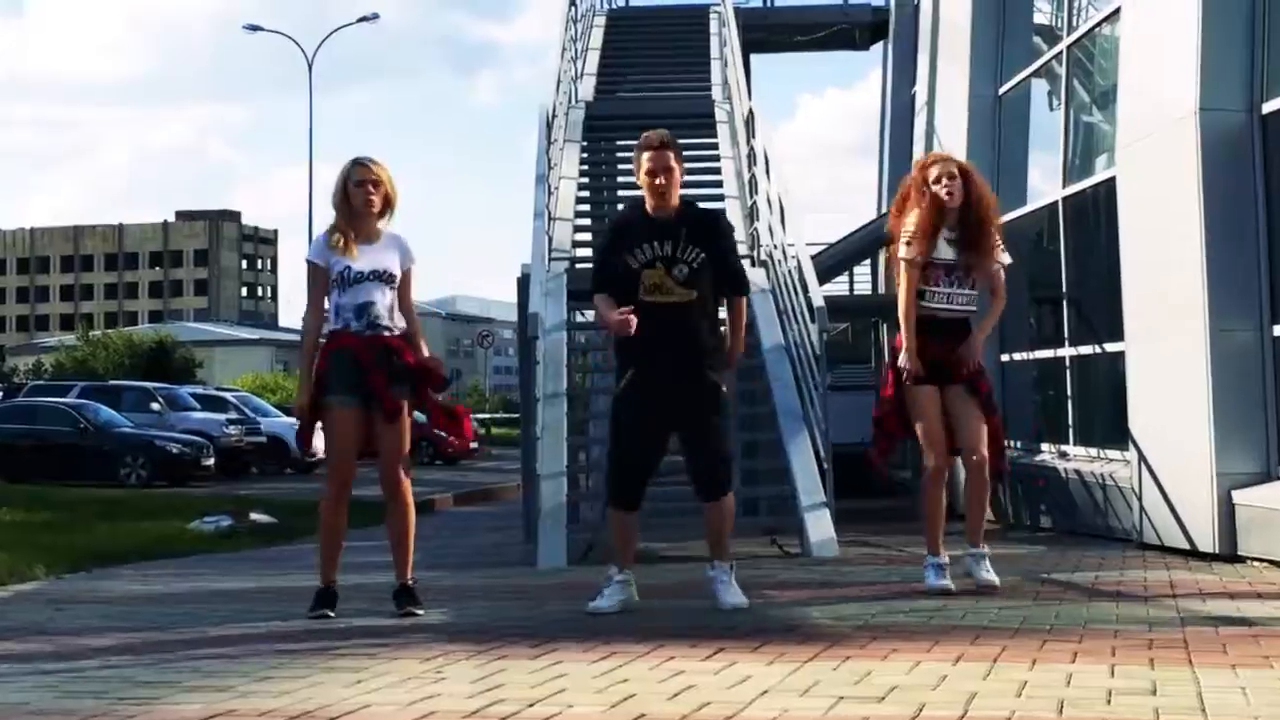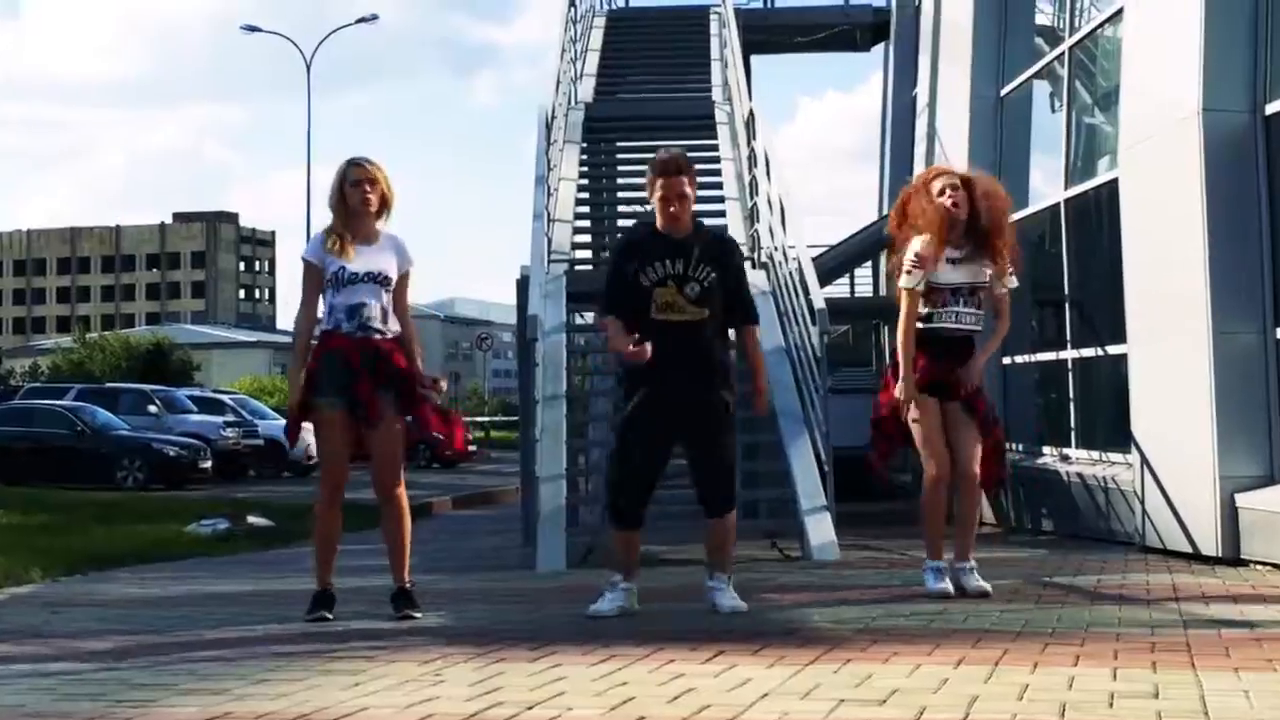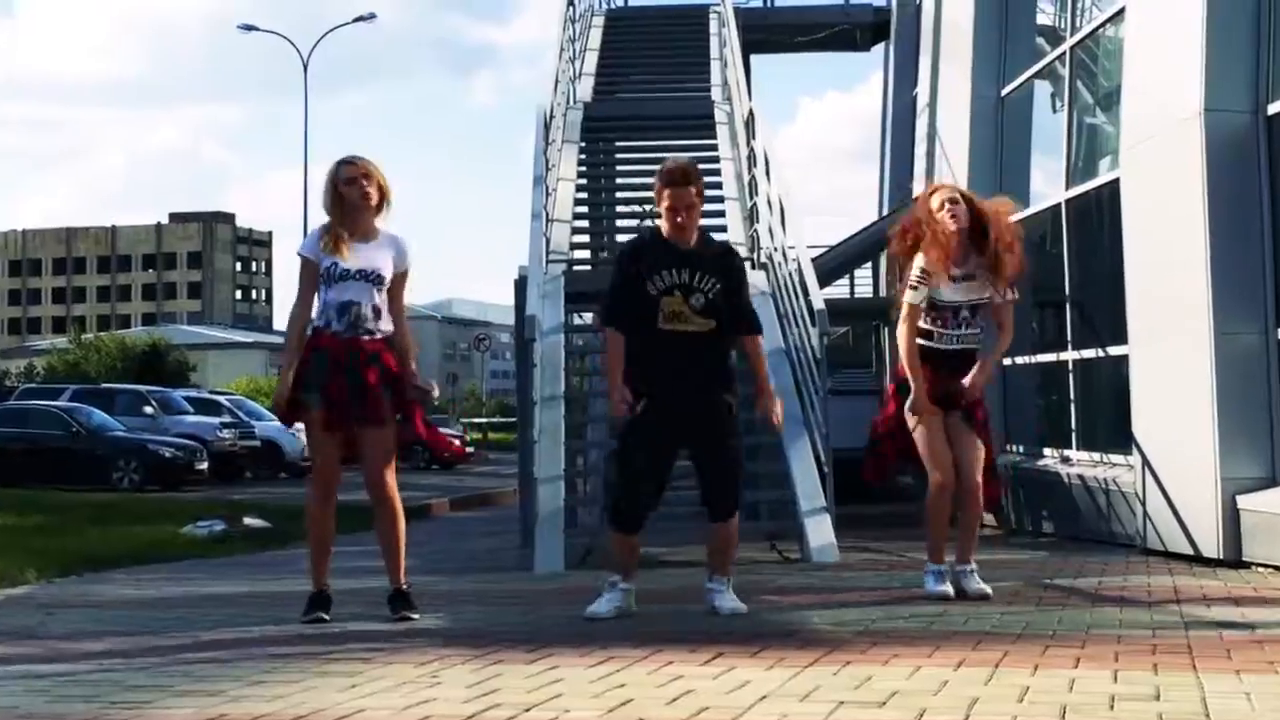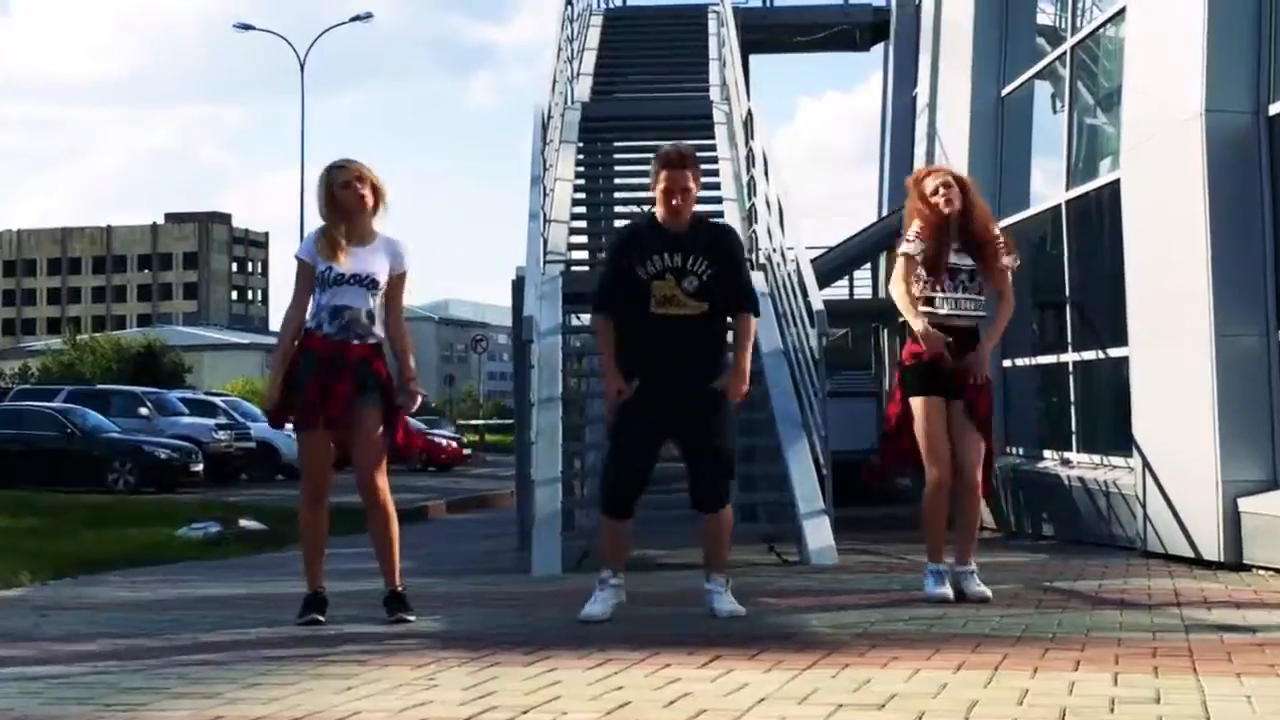
dt=0.1s
person 1, frame 1
left shoulder: (711, 226)
right shoulder: (620, 228)
left elbow: (735, 289)
right elbow: (601, 291)
left wrist: (733, 342)
right wrist: (613, 317)
left hip: (699, 371)
right hip: (640, 372)
left knee: (714, 475)
right knee: (624, 478)
left ankle: (721, 574)
right ankle: (622, 580)
person 1, frame 2
left shoulder: (721, 247)
right shoulder: (631, 246)
left elbow: (744, 317)
right elbow: (610, 313)
left wrist: (758, 378)
right wrist: (622, 345)
left hip: (708, 390)
right hip: (649, 390)
left knee: (720, 491)
right knee: (625, 494)
left ankle: (720, 583)
right ankle: (623, 585)
person 1, frame 3
left shoulder: (725, 258)
right shoulder: (635, 255)
left elbow: (746, 329)
right elbow: (613, 324)
left wrist: (766, 391)
right wrist: (616, 384)
left hip: (712, 398)
right hip: (651, 399)
left knee: (724, 495)
right knee: (627, 499)
left ankle: (719, 585)
right ankle: (621, 586)
person 1, frame 4
left shoulder: (720, 239)
right shoulder: (629, 240)
left elbow: (745, 308)
right elbow: (605, 310)
left wrist: (741, 366)
right wrist: (612, 371)
left hip: (703, 384)
right hip: (642, 385)
left knee: (714, 486)
right knee: (617, 486)
left ankle: (716, 585)
right ankle: (611, 584)
person 2, frame 1
left shoulder: (398, 246)
right shoulder: (327, 245)
left elbow: (406, 312)
right elbow: (314, 314)
left wrist: (424, 357)
right wrist: (305, 378)
left hip: (392, 360)
right hip: (343, 359)
left knee: (395, 479)
right knee: (339, 480)
left ankle: (405, 584)
right ankle: (326, 586)
person 2, frame 2
left shoulder: (395, 248)
right shoulder: (323, 245)
left elbow: (401, 317)
right elbow: (307, 313)
left wrist: (418, 370)
right wrist: (295, 376)
left hip: (384, 363)
right hip: (335, 360)
left knee: (390, 483)
right knee: (332, 483)
left ankle: (402, 587)
right ankle: (323, 589)
person 2, frame 3
left shoulder: (393, 246)
right shoulder: (321, 242)
left elbow: (397, 317)
right elbow: (302, 309)
left wrist: (411, 374)
right wrist: (287, 372)
left hip: (375, 364)
right hip: (326, 360)
left knee: (382, 482)
right knee: (324, 482)
left ankle: (399, 588)
right ankle: (320, 590)
person 2, frame 4
left shoulder: (390, 249)
right shoulder: (317, 244)
left elbow: (395, 321)
right elbow: (297, 310)
left wrist: (409, 379)
right wrist: (277, 374)
left hip: (365, 365)
right hip: (316, 362)
left knee: (374, 484)
right knee: (315, 485)
left ankle: (394, 590)
right ankle: (315, 592)
person 3, frame 1
left shoulder: (983, 234)
right shoulder: (917, 228)
left elbow: (998, 296)
right elbow: (906, 294)
left wrist: (978, 340)
right wrist: (906, 352)
left hip: (962, 350)
right hip: (921, 348)
left knee: (979, 455)
right knee: (936, 460)
left ankle: (976, 553)
right ankle: (935, 560)
person 3, frame 2
left shoulder: (991, 251)
right shoulder: (922, 248)
left elbow: (1003, 316)
right elbow: (907, 315)
left wrist: (979, 362)
right wrist: (906, 377)
left hip: (963, 366)
right hip: (921, 365)
left knee: (971, 470)
right knee: (938, 470)
left ankle: (964, 564)
right ankle: (935, 565)
person 3, frame 3
left shoulder: (994, 264)
right shoulder: (926, 262)
left elbow: (1005, 330)
right elbow: (907, 328)
left wrist: (980, 373)
right wrist: (917, 389)
left hip: (965, 377)
right hip: (923, 376)
left knee: (974, 480)
right knee: (942, 477)
left ankle: (965, 566)
right ankle: (935, 567)
person 3, frame 4
left shoulder: (989, 242)
right shoulder: (921, 233)
left elbow: (1005, 302)
right elbow: (897, 285)
left wrist: (987, 349)
right wrist: (918, 322)
left hip: (969, 364)
right hip: (924, 361)
left knee: (972, 475)
right knee: (940, 473)
left ankle: (965, 567)
right ankle: (935, 567)
